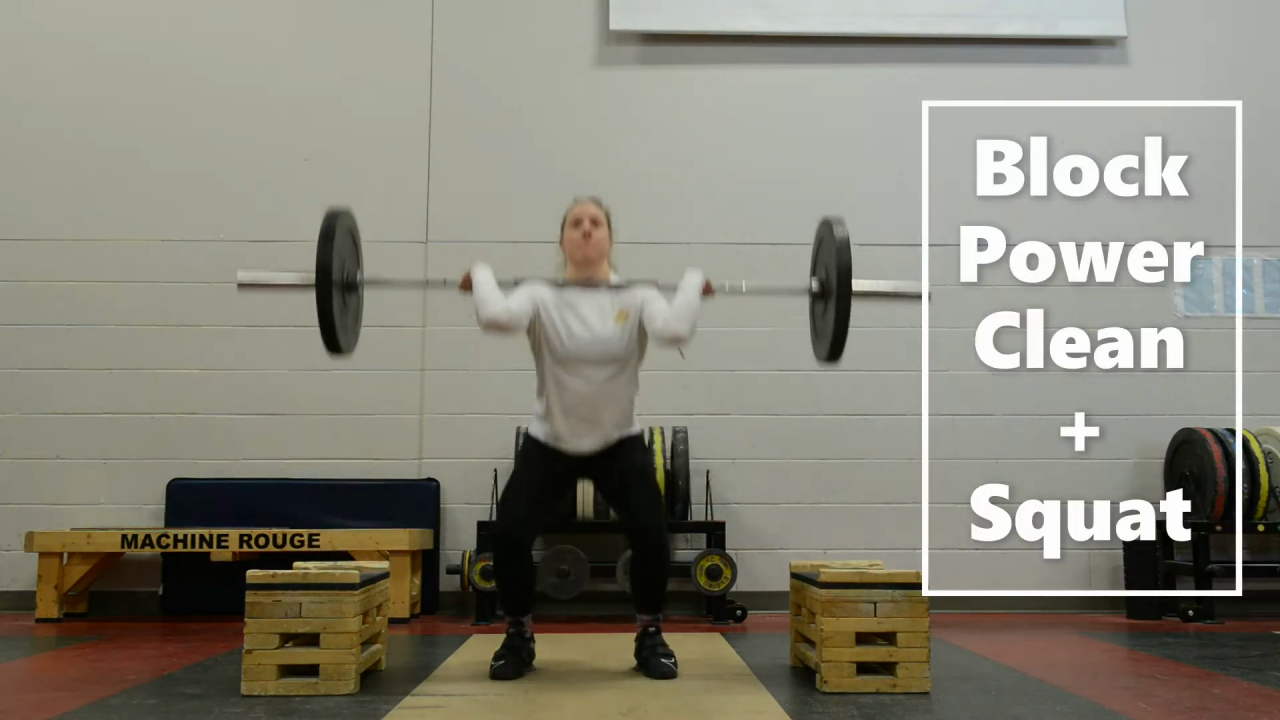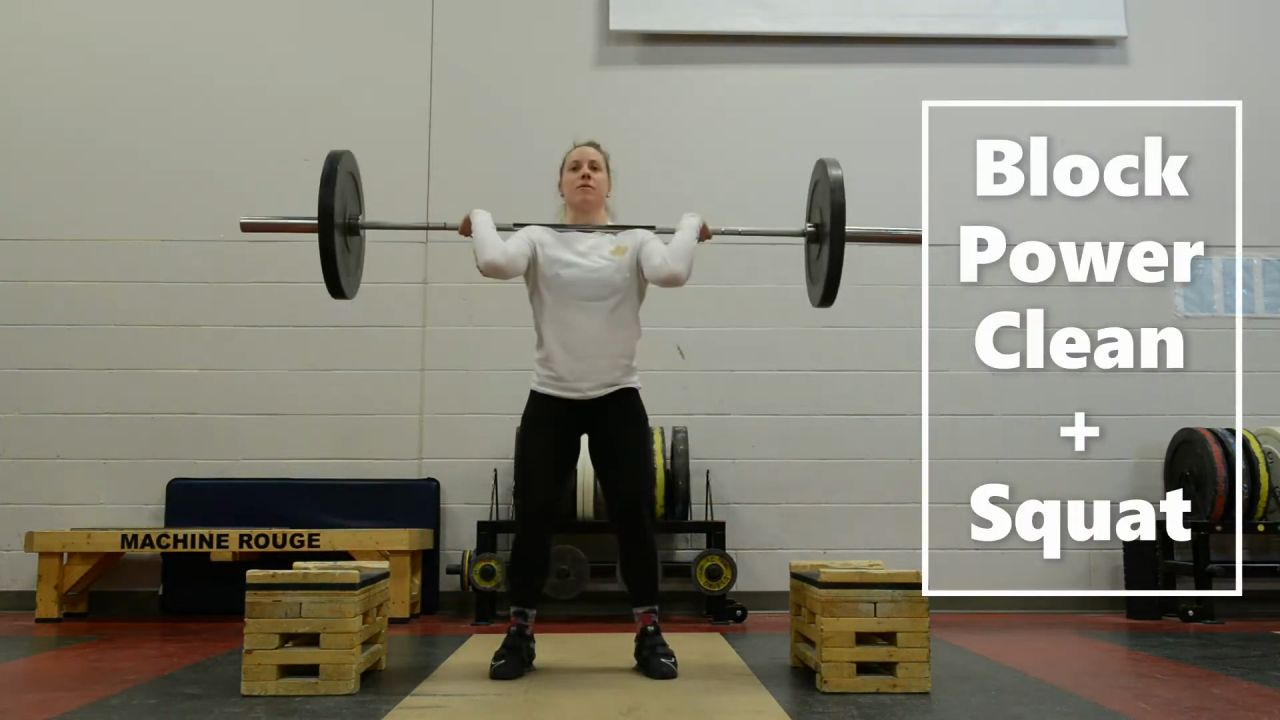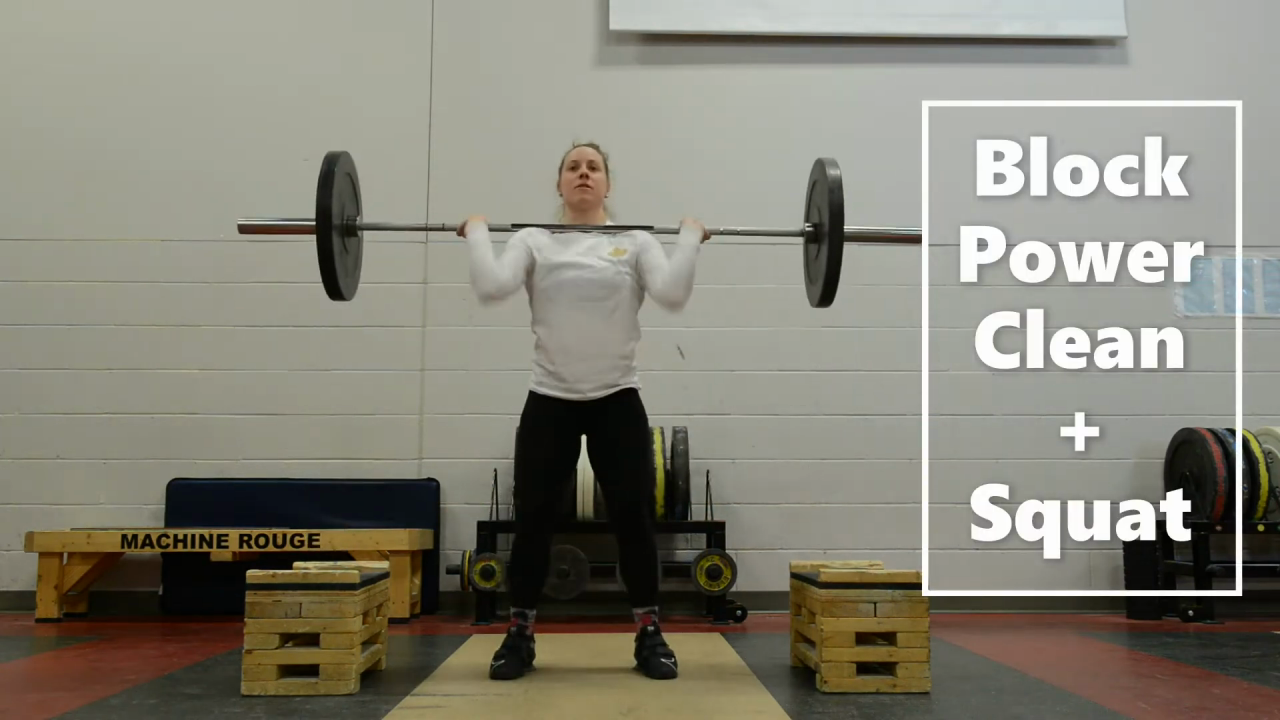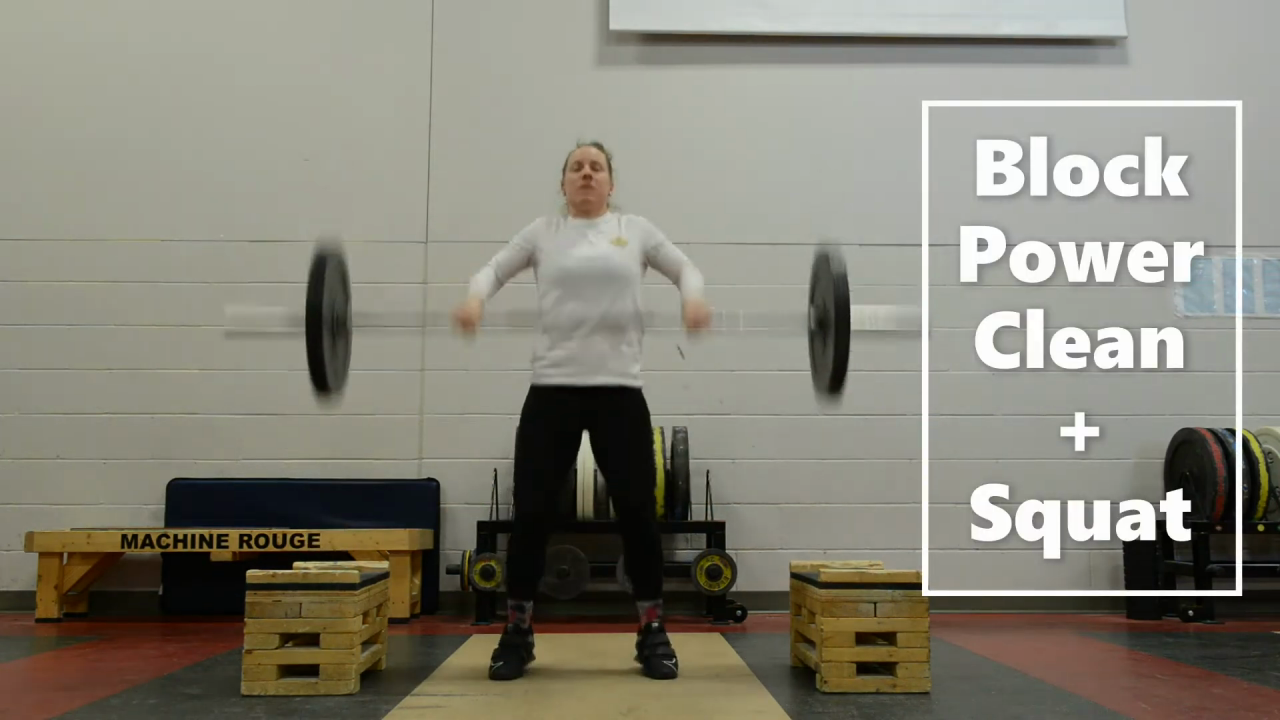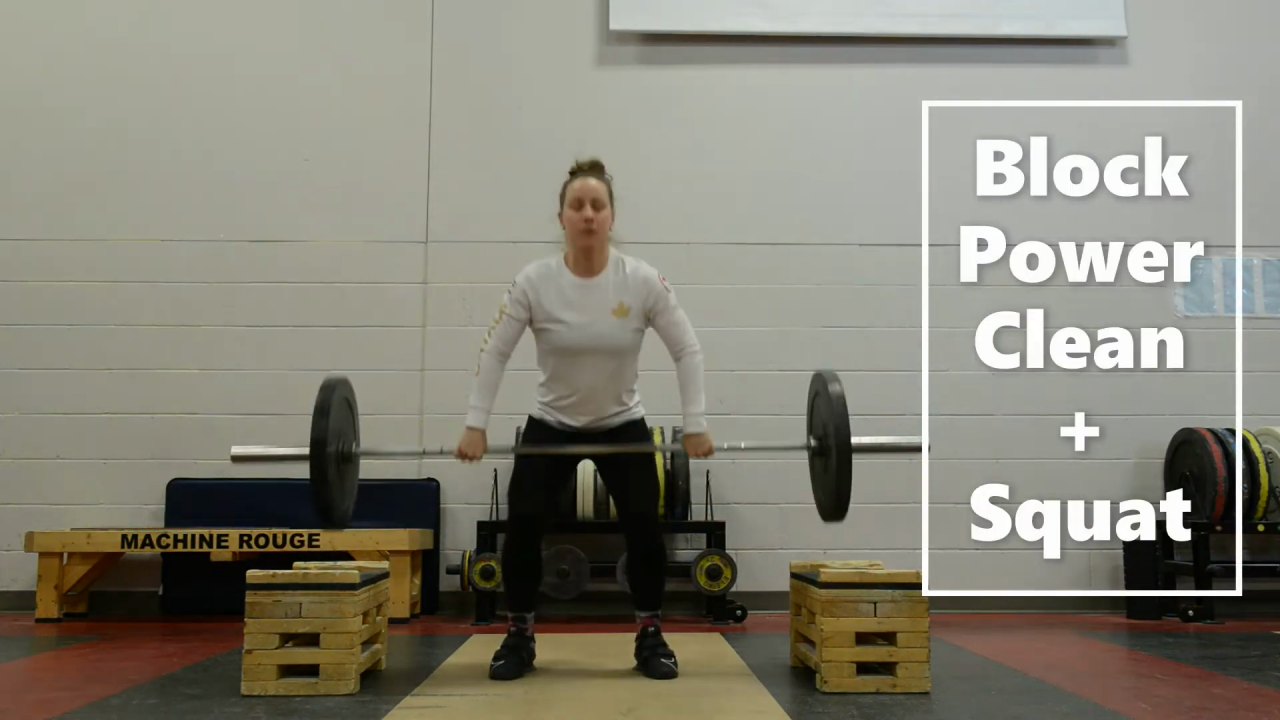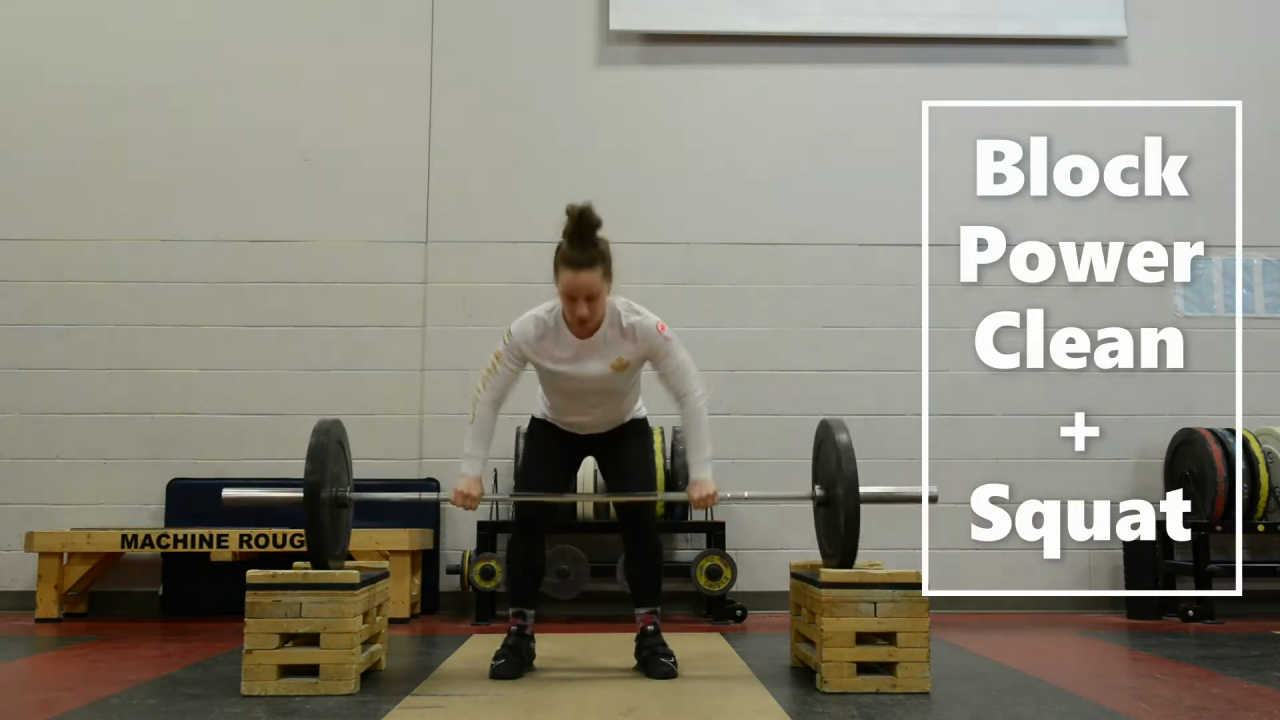
dt=0.3s
person 1, frame 1
left shoulder: (637, 297)
right shoulder: (540, 296)
left elbow: (675, 330)
right elbow: (497, 318)
left wrist: (692, 282)
right wrist: (481, 276)
left hip: (618, 443)
right hip: (549, 444)
left knee: (650, 533)
right knee: (510, 530)
left ankle: (650, 635)
right ankle: (518, 635)
person 1, frame 2
left shoulder: (634, 240)
right shoulder: (538, 239)
left elbow: (672, 272)
right elbow: (495, 263)
left wrist: (689, 226)
right wrist: (481, 220)
left hip: (617, 400)
right hip: (550, 400)
left knee: (634, 517)
right knee: (533, 518)
left ankle: (649, 635)
right ankle: (519, 635)
person 1, frame 3
left shoulder: (635, 242)
right shoulder: (534, 241)
left elbow: (672, 294)
right elbow: (491, 287)
left wrist: (690, 236)
right wrist: (476, 231)
left hip: (617, 401)
right hip: (549, 401)
left knee: (634, 519)
right knee: (533, 520)
left ankle: (649, 634)
right ankle: (520, 635)
person 1, frame 4
left shoulder: (635, 231)
right shoulder: (542, 232)
left elbow: (683, 268)
right elbow: (493, 271)
left wrist: (693, 297)
right wrist: (474, 299)
left hip: (620, 393)
right hip: (552, 392)
left knee: (637, 513)
right knee: (531, 514)
left ankle: (652, 632)
right ankle: (517, 633)
person 1, frame 5
left shoulder: (641, 279)
right shoulder: (534, 280)
left elbow: (687, 350)
right elbow: (494, 353)
left wrist: (695, 423)
right wrist: (475, 423)
left hip: (622, 423)
right hip: (551, 423)
left knee: (644, 524)
right knee: (523, 522)
left ankle: (650, 636)
right ankle: (519, 637)
person 1, frame 6
left shoulder: (643, 326)
right shoulder: (530, 329)
left elbow: (691, 395)
right elbow: (488, 398)
left wrist: (701, 472)
right wrist: (470, 471)
left hip: (624, 429)
right hip: (554, 429)
left knee: (639, 517)
right knee: (529, 517)
left ankle: (650, 635)
right ankle: (518, 636)
